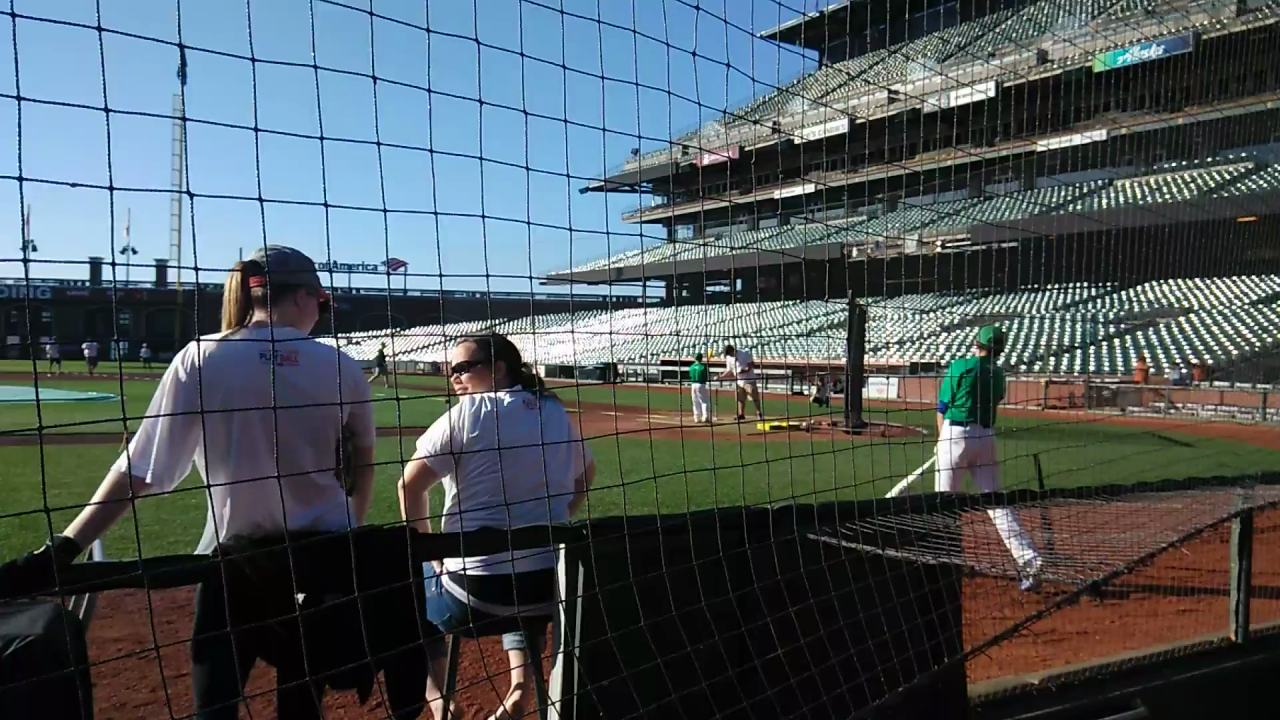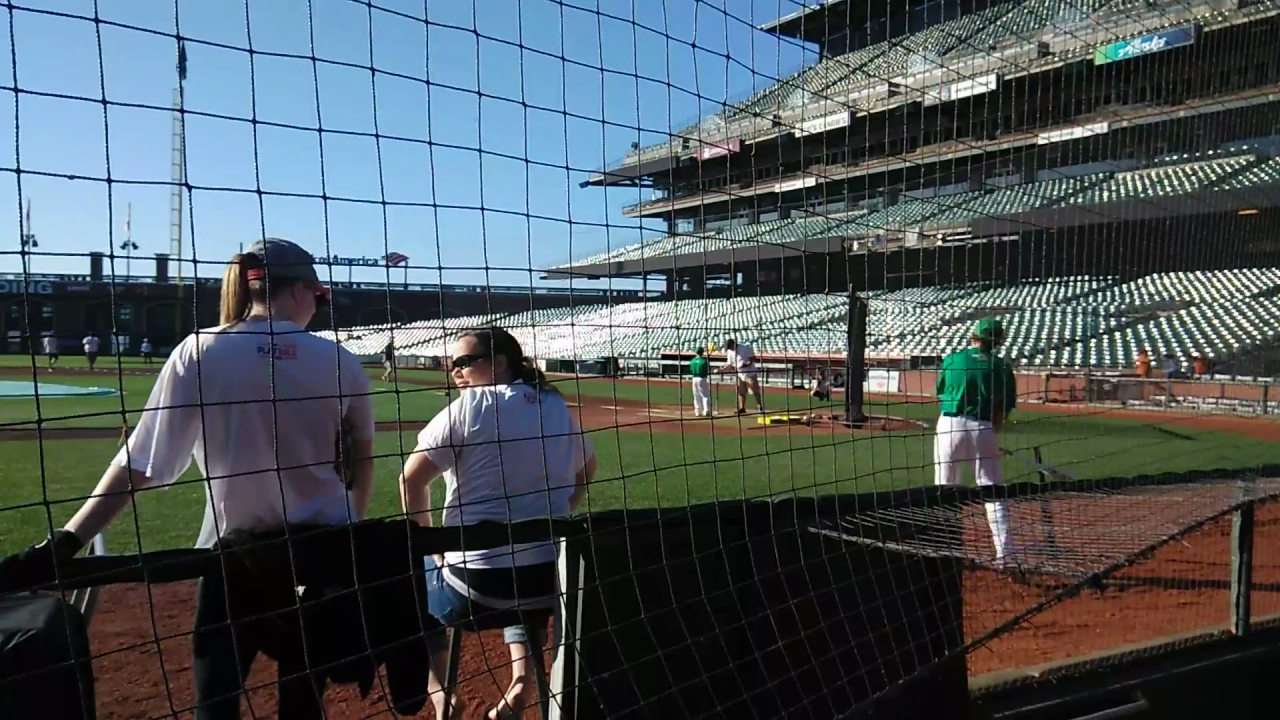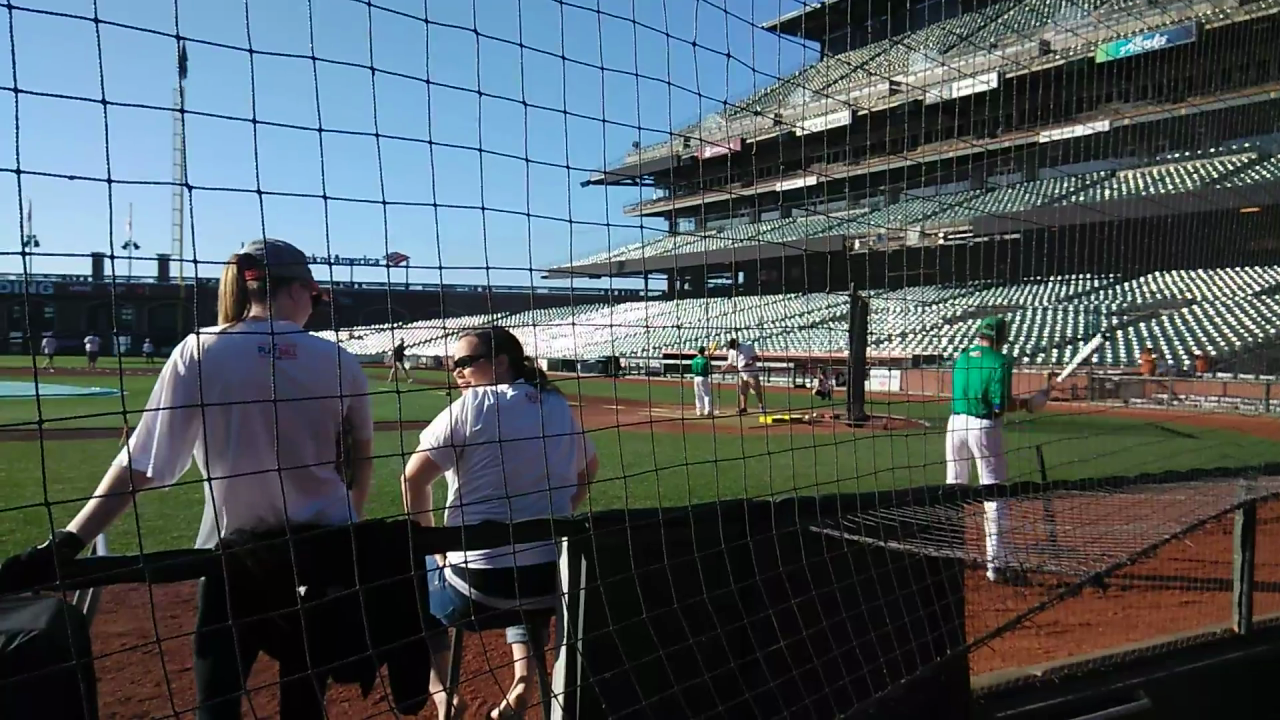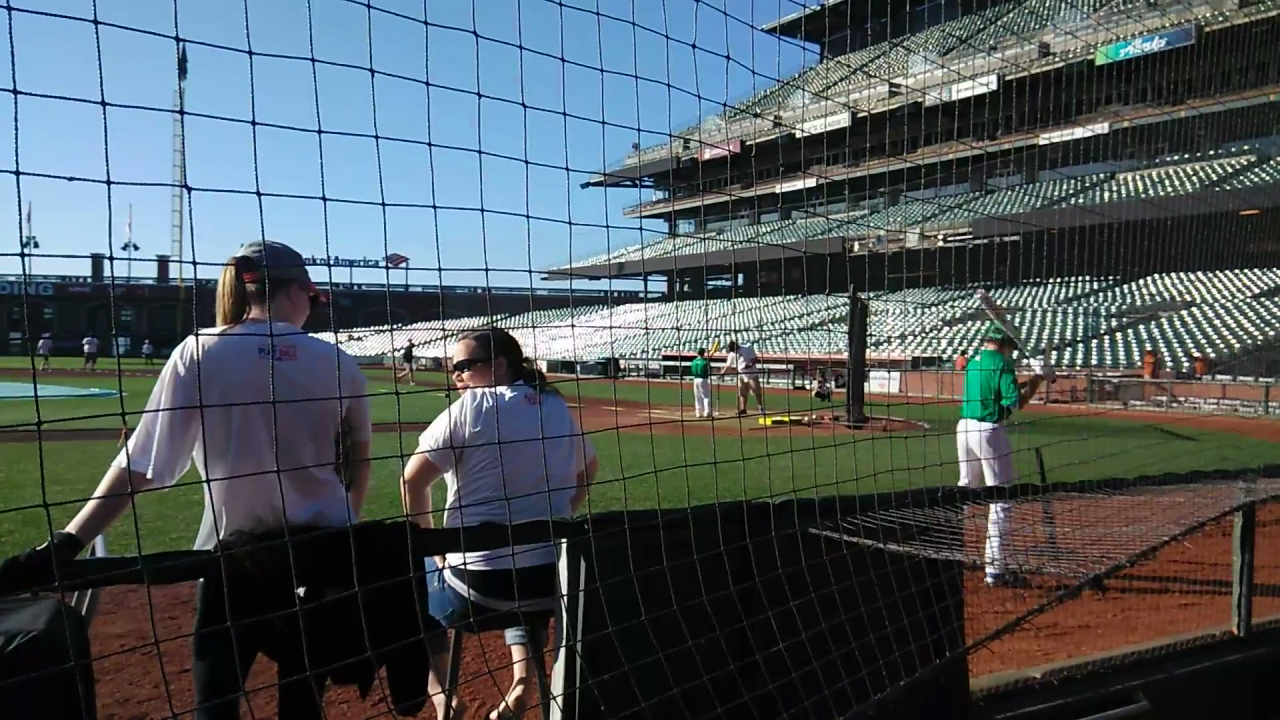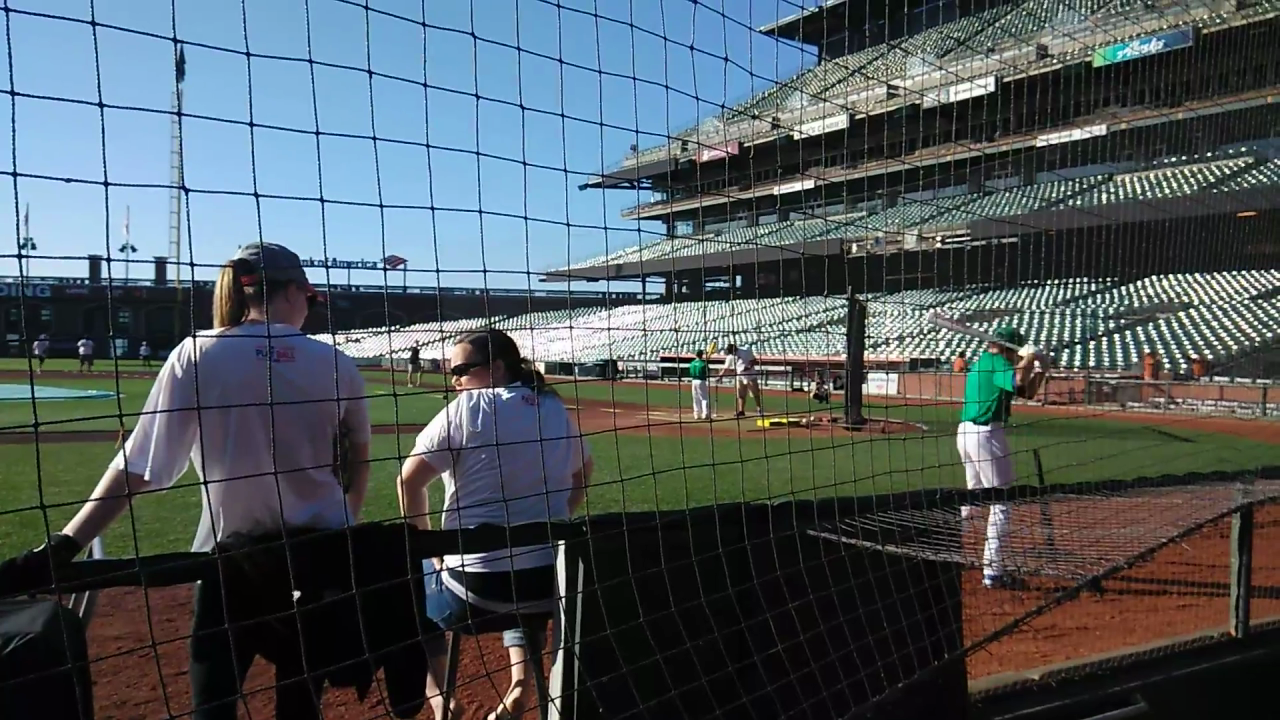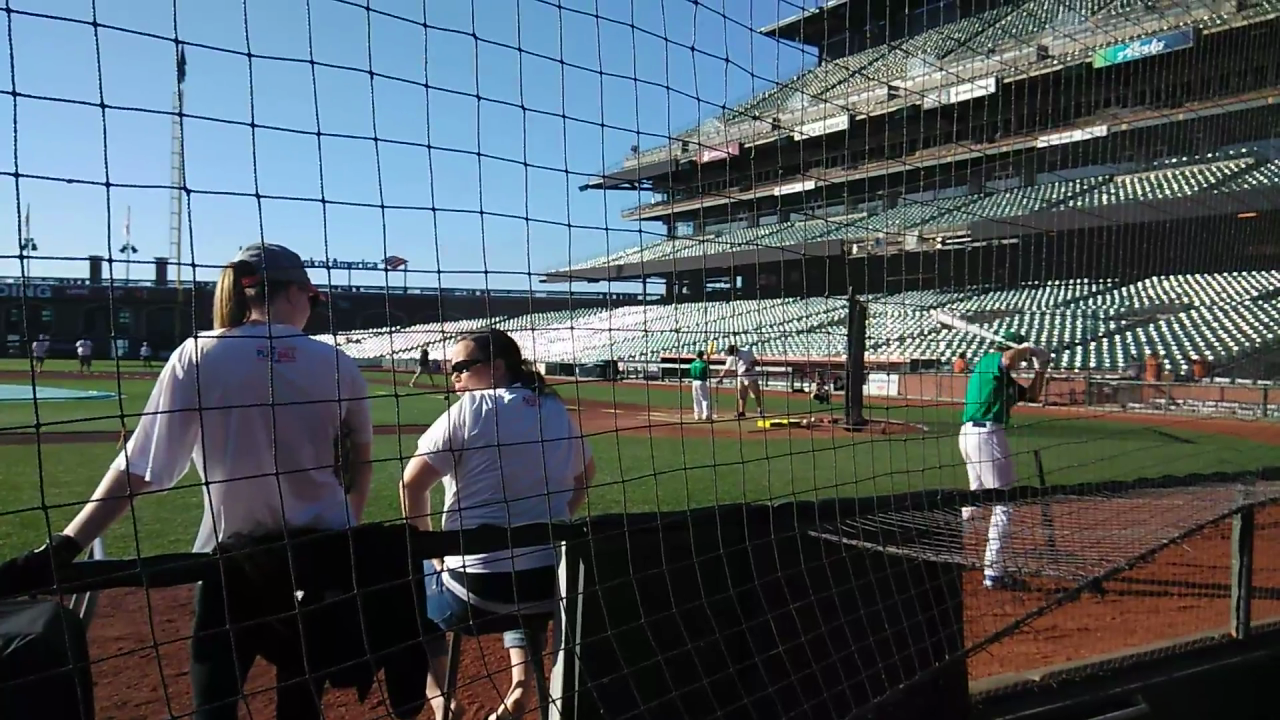
dt=0.2s
person 1, frame 1
left shoulder: (202, 360)
right shoulder: (341, 368)
left elbow: (140, 468)
right elbow: (362, 470)
left wrist: (67, 544)
right wrist: (349, 534)
person 1, frame 2
left shoulder: (200, 354)
right shoulder: (340, 361)
left elbow: (140, 463)
right elbow: (361, 462)
left wrist: (68, 538)
right wrist: (347, 529)
person 1, frame 3
left shoulder: (200, 353)
right shoulder: (339, 360)
left elbow: (139, 463)
right elbow: (360, 461)
left wrist: (69, 540)
right wrist: (345, 529)
person 1, frame 4
left shoulder: (200, 355)
right shoulder: (338, 362)
left elbow: (139, 464)
right elbow: (359, 461)
left wrist: (68, 542)
right wrist: (343, 530)
person 1, frame 5
left shoulder: (197, 356)
right shoulder: (336, 364)
left elbow: (137, 466)
right elbow: (357, 463)
left wrist: (64, 543)
right wrist: (343, 530)
person 1, frame 6
left shoulder: (199, 357)
right shoulder: (338, 364)
left elbow: (139, 467)
right elbow: (360, 464)
left wrist: (66, 544)
right wrist: (345, 532)
person 2, frame 1
left shoulder: (468, 412)
right shoulder: (555, 414)
left elbow: (410, 485)
right elbow: (585, 476)
left hip: (476, 591)
right hip: (548, 587)
right ankle: (522, 682)
person 2, frame 2
left shoulder: (470, 406)
right shoulder: (556, 407)
left elbow: (411, 478)
right elbow: (586, 470)
left hip: (477, 584)
right hip: (550, 580)
right ankle: (523, 675)
person 2, frame 3
left shoulder: (472, 406)
right shoulder: (558, 406)
left elbow: (413, 479)
right elbow: (588, 469)
left hip: (481, 582)
right hip: (552, 581)
left knee: (418, 580)
right ankle: (525, 674)
person 2, frame 4
left shoulder: (471, 408)
right shoulder: (557, 408)
left elbow: (412, 480)
right elbow: (587, 471)
left hip: (478, 584)
right hip: (550, 580)
right ankle: (524, 675)
person 2, frame 5
left shoulder: (468, 409)
right shoulder: (555, 410)
left elbow: (409, 481)
right elbow: (583, 472)
left hip: (477, 586)
right hip: (549, 583)
right ankle: (523, 678)
person 2, frame 6
left shoulder: (470, 410)
right shoulder: (555, 411)
left elbow: (412, 484)
right elbow: (585, 473)
left hip: (478, 587)
right hip: (549, 583)
right ankle: (523, 681)
person 3, frame 1
left shoulder: (959, 367)
right shoulder: (998, 375)
left elbow: (942, 409)
left wrist: (943, 440)
left hip: (956, 435)
right hip: (985, 439)
right knee: (997, 503)
right ankle: (1029, 562)
person 3, frame 2
left shoulder: (952, 359)
right shoulder: (1001, 367)
left elbow: (942, 396)
right elbow: (1004, 410)
right wrist: (992, 431)
left hip: (950, 427)
right hip: (981, 429)
right ankle: (1005, 554)
person 3, frame 3
left shoulder: (960, 357)
right shoulder: (999, 362)
right elbow: (1001, 406)
left wrist: (1017, 399)
right wrist: (1028, 403)
left hip: (956, 424)
right hip: (984, 428)
right knee: (995, 496)
right ankle: (996, 564)
person 3, frame 4
left shoulder: (975, 361)
right shoulder: (1001, 363)
right elbow: (1015, 402)
left wrist: (1037, 375)
right wrist: (1038, 377)
left hip: (965, 429)
right hip: (988, 432)
left knee: (966, 489)
right knee: (1001, 500)
right ankle: (995, 568)
person 3, frame 5
left shoulder: (984, 363)
right shoulder: (995, 360)
left elbow: (1027, 392)
right elbow: (1019, 382)
left wrist: (1039, 368)
right wrist: (1028, 358)
left hip: (968, 433)
right hip: (986, 434)
left knee: (975, 493)
right knee: (1001, 501)
right ankle: (992, 570)
person 3, frame 6
left shoulder: (1004, 377)
right shoulder: (990, 360)
left elbow: (1031, 395)
right elbow: (1008, 358)
left wrist: (1040, 367)
right wrist: (1027, 349)
left hip: (971, 434)
right hip: (986, 435)
left knee: (977, 494)
right knee: (1003, 503)
right ankle: (993, 571)
